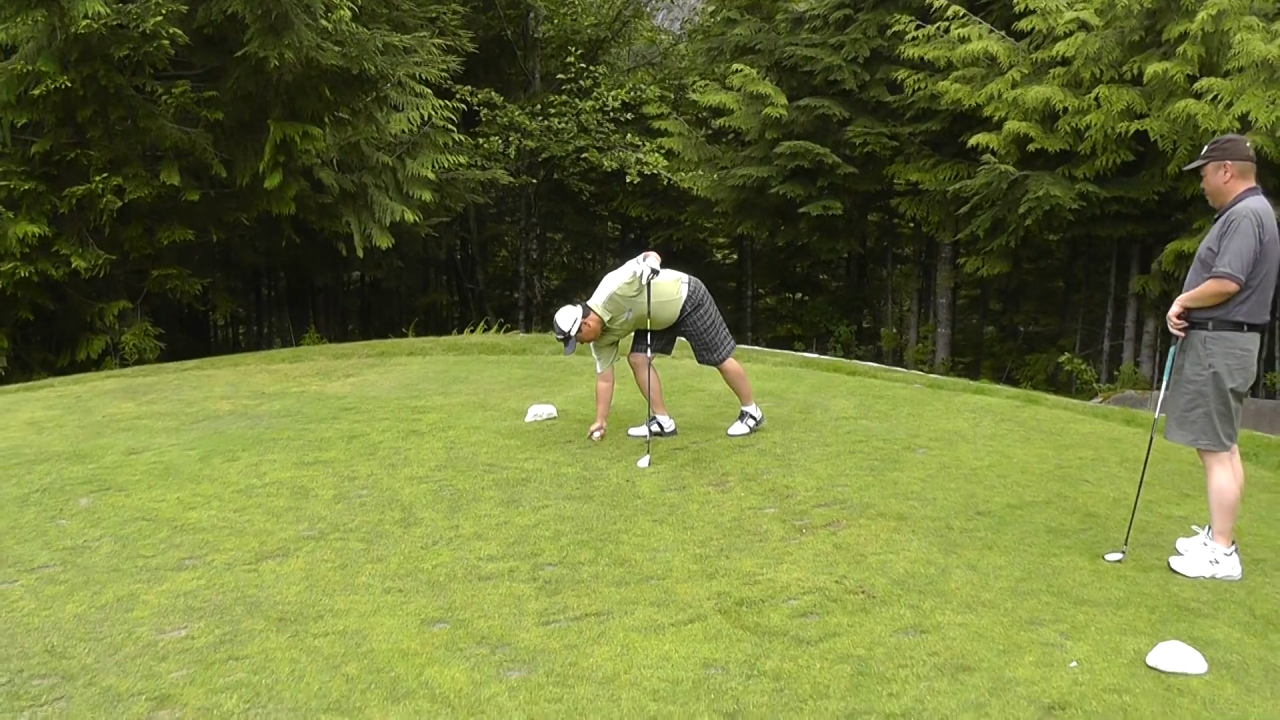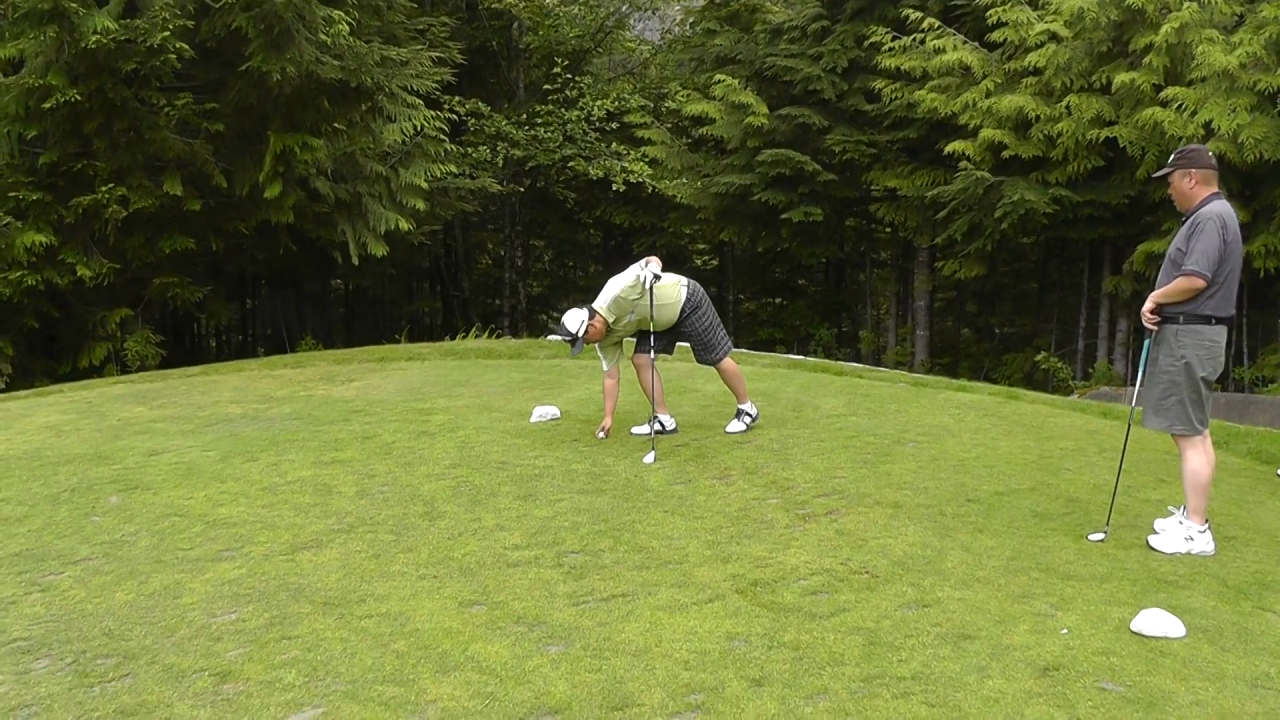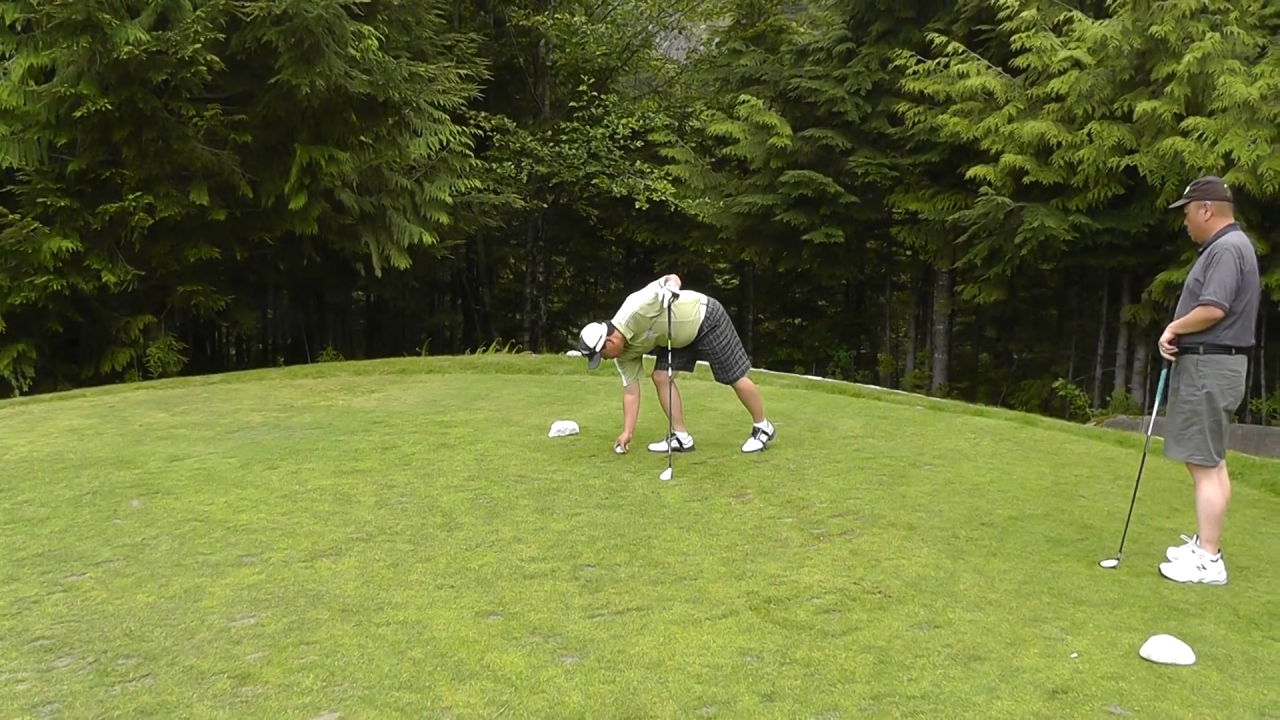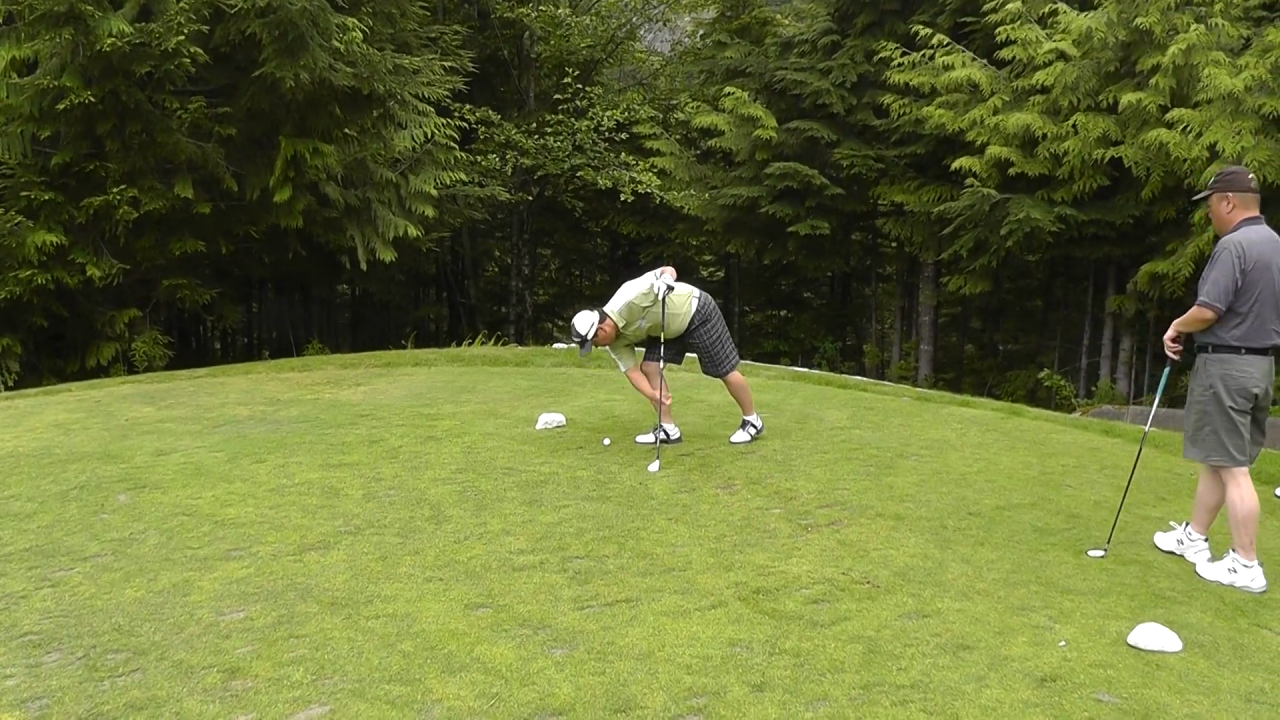
dt=1s
person 1, frame 1
right shoulder: (1242, 213)
left elbow: (1227, 282)
left wrist: (1183, 302)
right wrist: (1187, 308)
left hip: (1219, 343)
right hip: (1217, 339)
left knee: (1216, 449)
right knee: (1223, 446)
left ankle: (1222, 552)
right ankle: (1217, 536)
person 1, frame 2
left shoulder: (1210, 217)
right shoulder: (1208, 216)
left elbow: (1195, 280)
left wrist: (1155, 298)
right wrist: (1160, 305)
left hip: (1189, 336)
right hip: (1189, 332)
left knee: (1189, 434)
right knee: (1195, 431)
left ankle: (1196, 531)
right ankle: (1192, 516)
person 1, frame 3
left shoulder: (1227, 247)
right shoulder: (1224, 247)
left elbow: (1212, 309)
left wrist: (1172, 329)
right wrist: (1178, 335)
left hip: (1209, 366)
right hip: (1210, 364)
left knee: (1204, 464)
right knee: (1211, 461)
left ankle: (1208, 560)
right ankle: (1205, 545)
person 1, frame 4
left shoulder: (1234, 245)
left elbow: (1208, 311)
left wrist: (1176, 327)
left hip: (1226, 365)
left knee: (1232, 468)
right knee: (1218, 458)
left ankle: (1245, 565)
right ankle: (1193, 537)
person 2, frame 1
left shoulder: (613, 290)
right shoulder: (603, 337)
left elbow: (651, 255)
right elbow: (605, 377)
left wrist: (651, 261)
right wrist: (601, 420)
left hip: (688, 299)
left knee: (720, 358)
right knee: (637, 359)
left ankle: (751, 412)
right ankle: (662, 421)
person 2, frame 2
left shoulder: (617, 294)
right shoulder: (607, 335)
left elbow: (653, 260)
right elbow: (611, 376)
left wrist: (653, 267)
right wrist: (608, 417)
left hip: (686, 301)
right hip: (660, 320)
left knee: (717, 358)
right knee: (641, 360)
left ankle: (747, 410)
right ankle: (663, 420)
person 2, frame 3
left shoulder: (635, 312)
right shoulder: (626, 352)
left elbow: (673, 278)
right elbow: (631, 391)
left wrist: (671, 286)
right wrist: (627, 431)
left hip: (706, 319)
left knee: (735, 377)
right knee: (660, 377)
left ankle: (763, 428)
right ankle: (681, 437)
person 2, frame 4
left shoulder: (629, 299)
right shoulder: (616, 338)
left elbow: (668, 271)
right elbow: (633, 371)
left wrist: (666, 279)
right wrist: (654, 395)
left hip: (698, 313)
left knee: (725, 370)
right knee: (651, 368)
left ankle: (752, 421)
right ankle: (668, 428)
